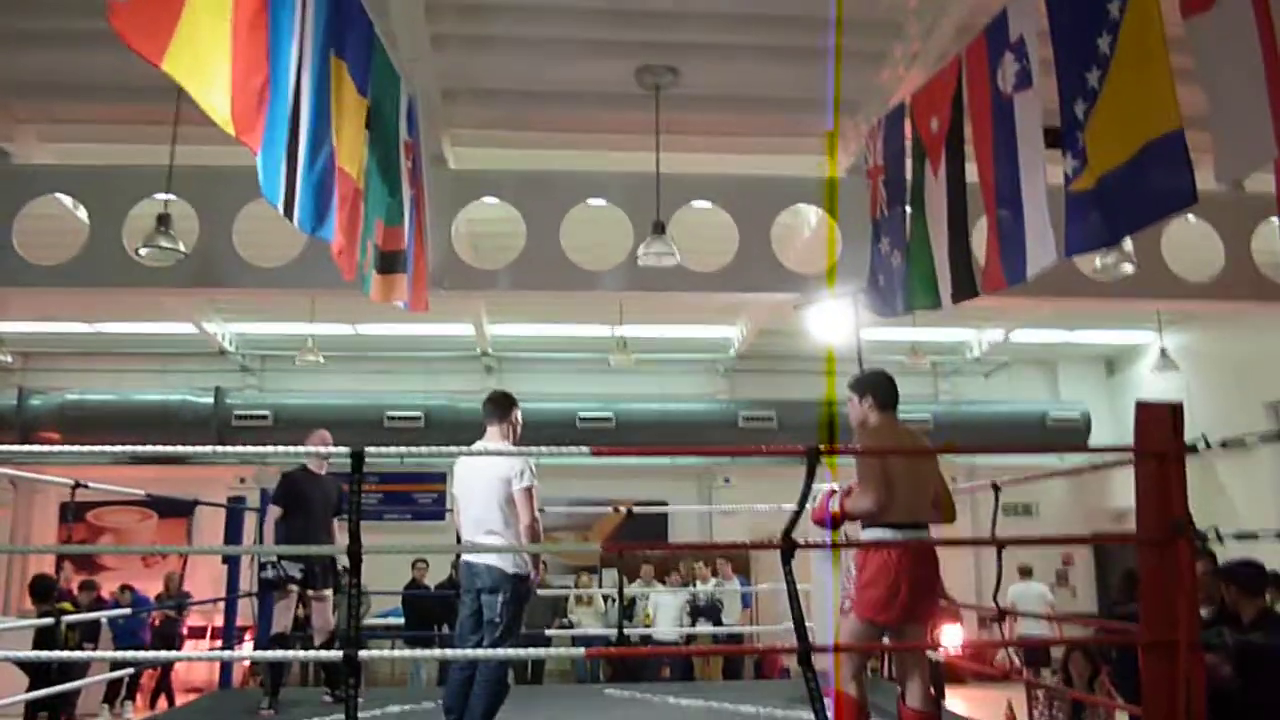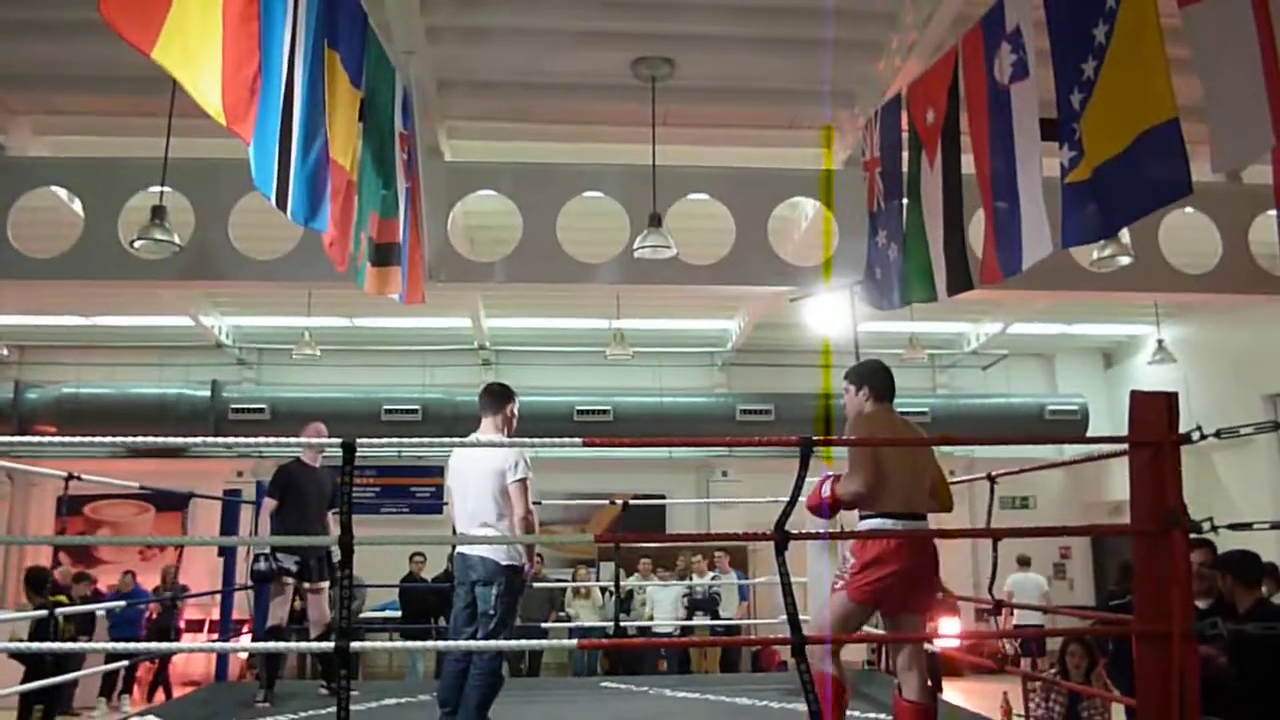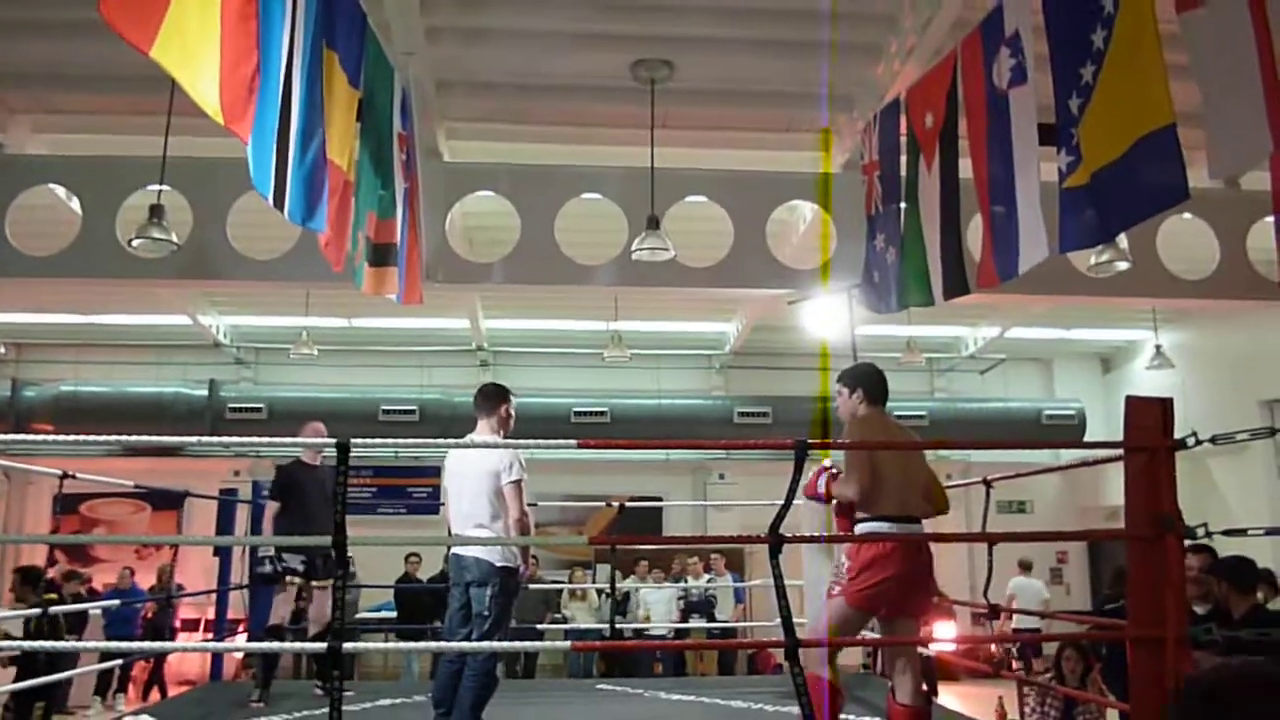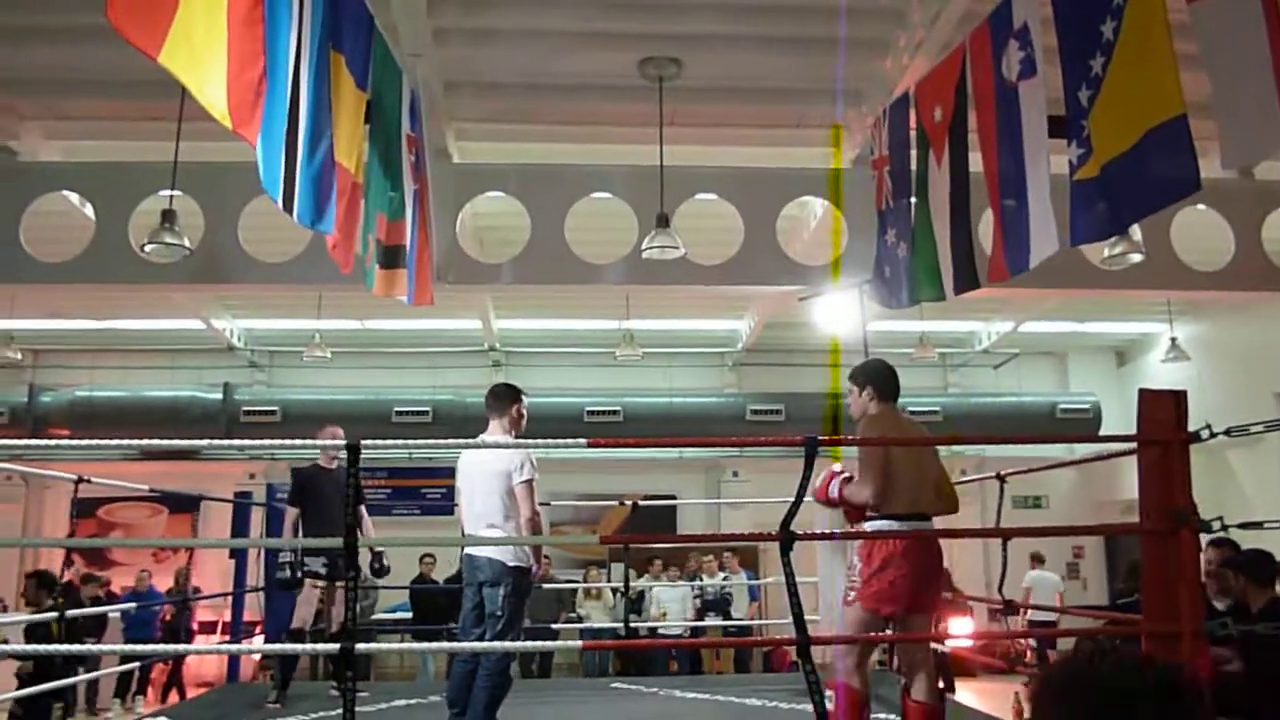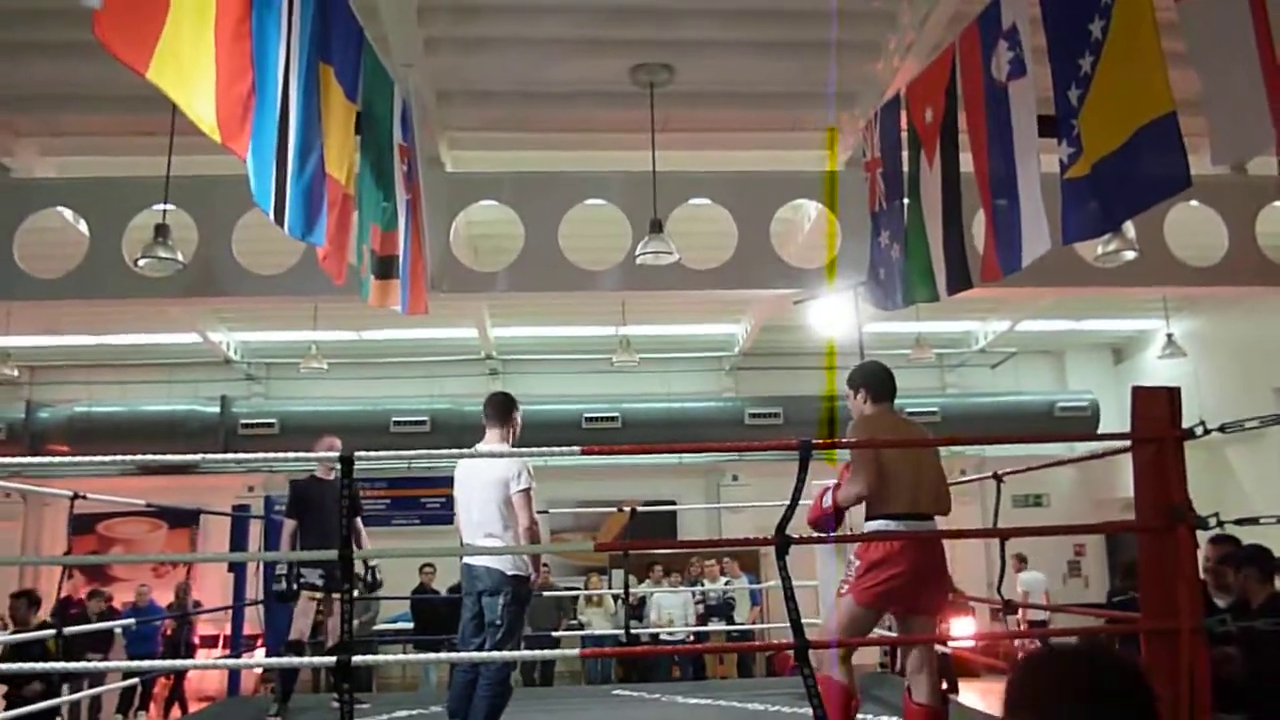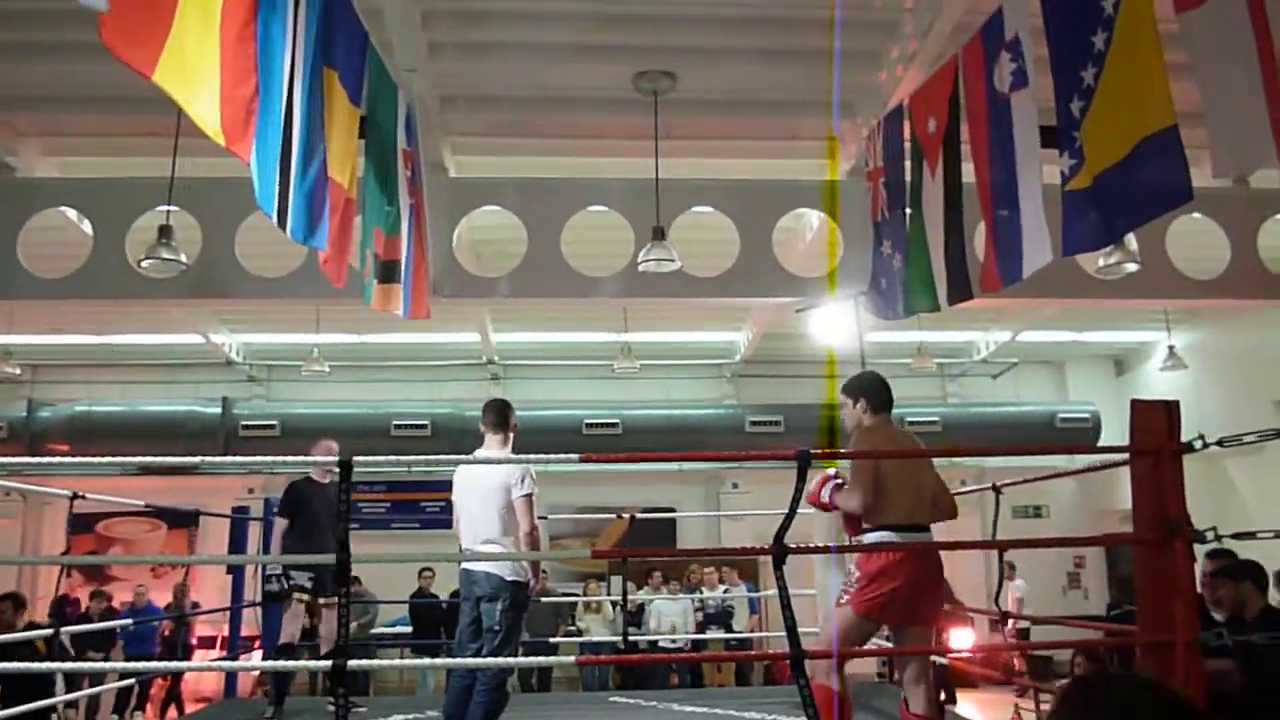
dt=0.3s
person 1, frame 1
left shoulder: (871, 435)
right shoulder: (920, 444)
left elbow: (873, 500)
right elbow: (946, 511)
left wrist: (838, 505)
left hip: (886, 556)
right hip: (921, 556)
left knee: (846, 667)
right knee: (913, 668)
person 1, frame 2
left shoulder: (862, 424)
right shoulder: (916, 435)
left elbow: (860, 483)
right elbow: (943, 500)
left wrist: (830, 492)
left hip: (883, 546)
right hip: (919, 547)
left knee: (822, 642)
right knee: (909, 660)
person 1, frame 3
left shoulder: (859, 426)
right shoulder: (907, 438)
left elbow: (855, 489)
right elbow: (938, 503)
left wrist: (824, 484)
left hip: (877, 549)
right hip: (913, 550)
left knee: (817, 650)
right knee: (903, 664)
person 1, frame 4
left shoulder: (873, 425)
right shoulder: (920, 434)
left elbow: (870, 492)
right elbow: (949, 502)
left wrist: (838, 489)
left hip: (889, 548)
right hip: (924, 547)
left knee: (848, 659)
right knee: (918, 662)
person 1, frame 5
left shoulder: (865, 426)
right shoulder: (921, 435)
left elbow: (861, 486)
right elbow: (942, 503)
left wrist: (832, 500)
left hip: (888, 547)
right hip: (926, 547)
left knee: (830, 651)
right knee: (920, 663)
person 1, frame 6
left shoulder: (866, 436)
right shoulder: (913, 445)
left elbow: (860, 501)
right elbow: (947, 508)
left wrist: (828, 493)
left hip: (887, 559)
right hip: (923, 559)
left knee: (823, 661)
right knee: (916, 675)
person 2, frame 1
left shoulder: (463, 461)
right shoulder: (515, 461)
right elbow: (528, 522)
right wrist: (535, 565)
left hip: (470, 565)
right hip: (505, 568)
left knee: (465, 649)
right knee: (494, 655)
person 2, frame 2
left shoulder: (458, 453)
right shoulder: (510, 453)
right elbow: (522, 514)
right wrist: (530, 556)
left hip: (464, 556)
right hip: (499, 560)
left knee: (460, 642)
right knee: (488, 648)
person 2, frame 3
left shoulder: (454, 454)
right shoulder: (505, 454)
right elbow: (517, 516)
right wrist: (525, 558)
left hip: (459, 557)
right hip: (494, 560)
left knee: (455, 643)
right knee: (483, 649)
person 2, frame 4
left shoulder: (467, 454)
right shoulder: (517, 454)
right elbow: (529, 516)
right wrist: (538, 558)
left hip: (473, 558)
right hip: (507, 561)
left knee: (469, 643)
right knee: (496, 650)
person 2, frame 5
left shoulder: (463, 464)
right shoulder: (514, 463)
right elbow: (527, 525)
right wrist: (536, 567)
left hip: (471, 567)
right hip: (506, 570)
left knee: (469, 654)
right knee: (497, 659)
person 2, frame 6
left shoulder: (463, 469)
right shoulder: (517, 469)
right elbow: (527, 530)
right wrist: (535, 572)
left hip: (470, 572)
right hip: (505, 575)
left knee: (466, 658)
right knee: (494, 664)
person 3, frame 1
left shoulder: (334, 486)
right shoulder: (292, 479)
right elbow: (271, 519)
left wrist: (337, 563)
right wrist: (268, 558)
left hip: (320, 563)
right hip: (290, 560)
left knee: (325, 629)
right knee: (281, 628)
left ankle: (333, 687)
right ankle: (271, 693)
person 3, frame 2
left shoulder: (328, 479)
right shoulder: (287, 471)
right elbow: (266, 512)
left wrist: (332, 555)
right wrist: (262, 550)
left hip: (316, 556)
right hip: (286, 553)
left knee: (321, 621)
right knee: (277, 621)
left ankle: (329, 680)
right ankle: (266, 686)
person 3, frame 3
left shoulder: (331, 476)
right shoulder: (287, 472)
left elbow: (337, 517)
right elbow: (270, 515)
right wrist: (266, 553)
left hip: (322, 555)
right hip: (292, 553)
left knee: (321, 621)
right knee: (279, 620)
left ankle: (324, 680)
right ankle: (262, 685)
person 3, frame 4
left shoulder: (349, 477)
right shoulder: (304, 476)
left elbow: (362, 516)
right elbow: (290, 520)
left wrist: (377, 550)
right wrist: (286, 557)
left hip: (344, 557)
right hip: (315, 556)
left knee: (339, 623)
right knee: (301, 621)
left ankle: (340, 681)
right ankle: (280, 686)
person 3, frame 5
right shoulder: (302, 488)
left elbow: (358, 529)
right elbow: (288, 532)
left wrist: (370, 564)
right wrist: (282, 570)
left hip: (340, 568)
right hip: (311, 568)
left knee: (338, 634)
right knee: (299, 633)
left ankle: (341, 692)
person 3, frame 6
left shoulder: (338, 493)
right shoulder: (297, 489)
right elbow: (279, 532)
right wrist: (274, 571)
left hip: (330, 572)
right hip: (299, 570)
left knee: (331, 638)
right knee: (290, 636)
left ankle: (337, 695)
right ankle: (275, 703)
